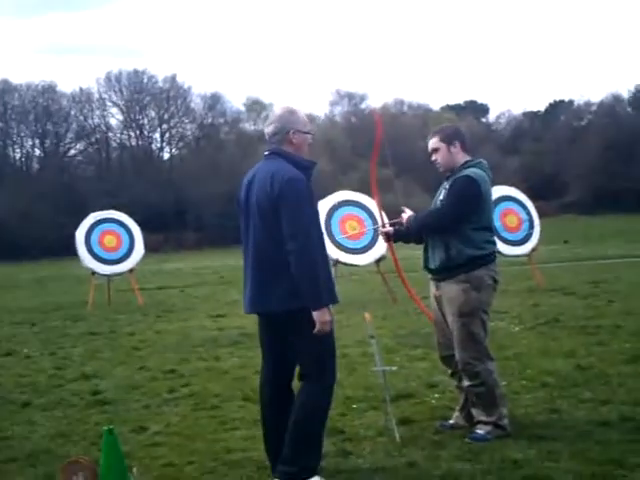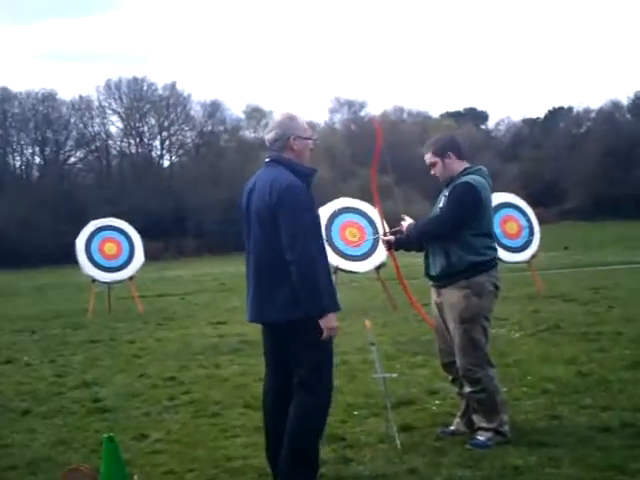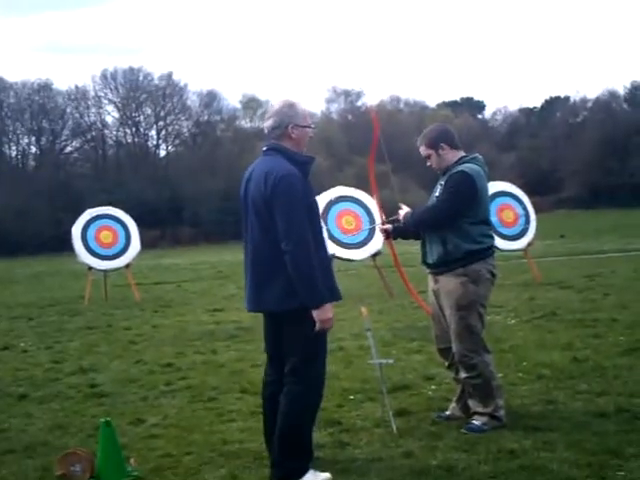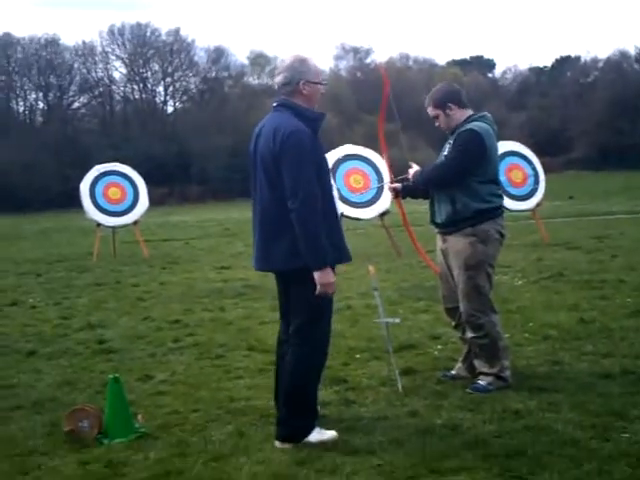
dt=0.2s
person 1, frame 1
left shoulder: (253, 177)
right shoulder: (291, 178)
right elbow: (303, 247)
right wrist: (319, 302)
left hip: (265, 296)
right hip: (296, 298)
left knee: (276, 378)
right knee: (318, 377)
person 1, frame 2
left shoulder: (255, 184)
right shoulder: (290, 186)
right elbow: (303, 255)
right wrist: (324, 309)
left hip: (269, 303)
right hip: (298, 306)
left knee: (278, 385)
right knee: (313, 388)
person 1, frame 3
left shoulder: (256, 171)
right shoulder: (287, 175)
right elbow: (298, 245)
right wrist: (319, 300)
left hip: (269, 291)
right hip: (295, 294)
left knee: (278, 372)
right knee: (304, 379)
person 1, frame 4
left shoulder: (266, 127)
right shoulder: (296, 132)
right elbow: (305, 204)
right wrist: (322, 263)
left hip: (280, 249)
right hip: (303, 253)
left knee: (292, 331)
right knee: (309, 337)
left ankle: (288, 407)
right ankle: (295, 427)
person 2, frame 1
left shoulder: (470, 180)
right shoulder: (454, 181)
left elbow: (441, 220)
right elbow: (435, 225)
left wrist: (412, 220)
right wrist: (399, 233)
left hip: (468, 277)
right hip: (446, 277)
left knee: (471, 353)
right knee: (451, 352)
left ankle: (493, 419)
right ankle: (470, 411)
person 2, frame 2
left shoulder: (469, 186)
right shoulder: (455, 187)
left elbow: (441, 227)
right elbow: (435, 232)
left wrist: (412, 228)
right wrist: (400, 241)
left hip: (469, 284)
right hip: (447, 283)
left knee: (472, 359)
right knee: (452, 359)
left ankle: (494, 426)
right ankle: (470, 418)
person 2, frame 3
left shoulder: (465, 175)
right shoulder: (452, 176)
left elbow: (437, 216)
right elbow: (433, 221)
left wrist: (409, 217)
right wrist: (398, 230)
left hip: (466, 271)
right hip: (444, 271)
left knee: (468, 346)
right knee: (448, 345)
left ankle: (489, 411)
right ankle: (466, 403)
person 2, frame 4
left shoulder: (474, 134)
right shoulder: (461, 135)
left elbow: (445, 174)
right elbow: (442, 180)
left wrist: (418, 175)
right wrist: (407, 189)
left hip: (475, 231)
right hip: (453, 231)
left knee: (475, 306)
right knee: (455, 305)
left ankle: (495, 371)
right ankle: (472, 363)
